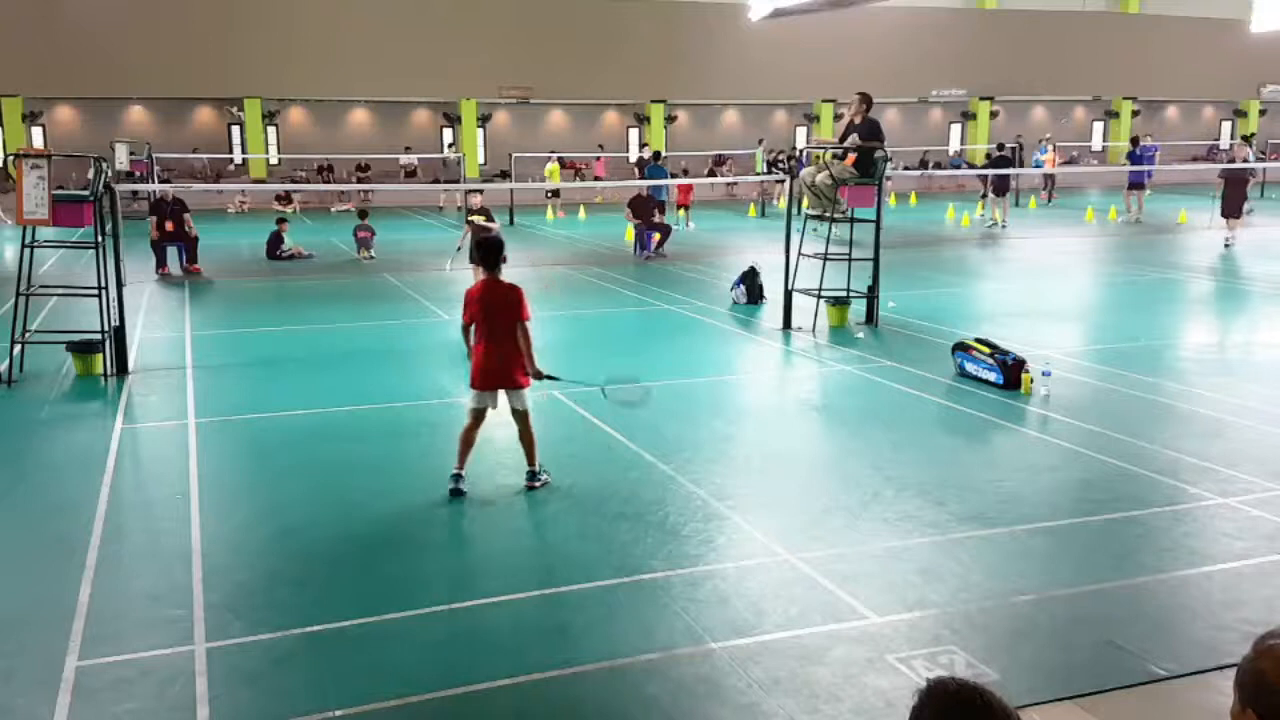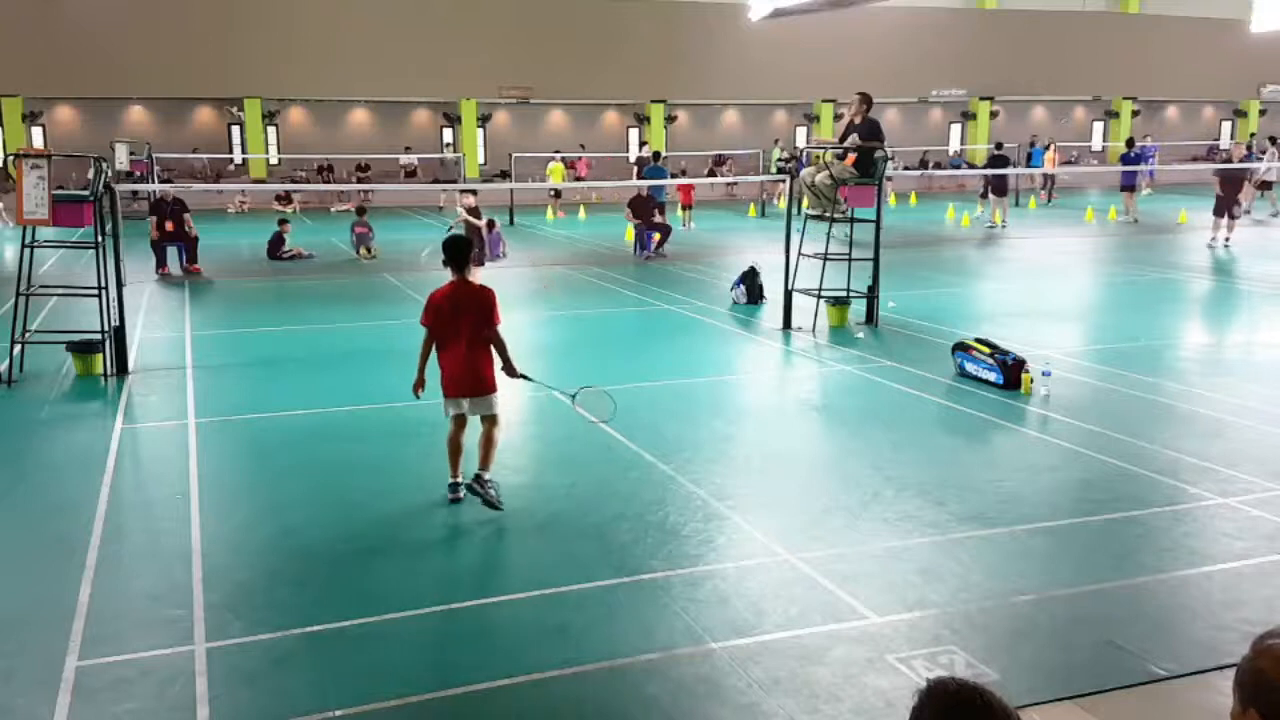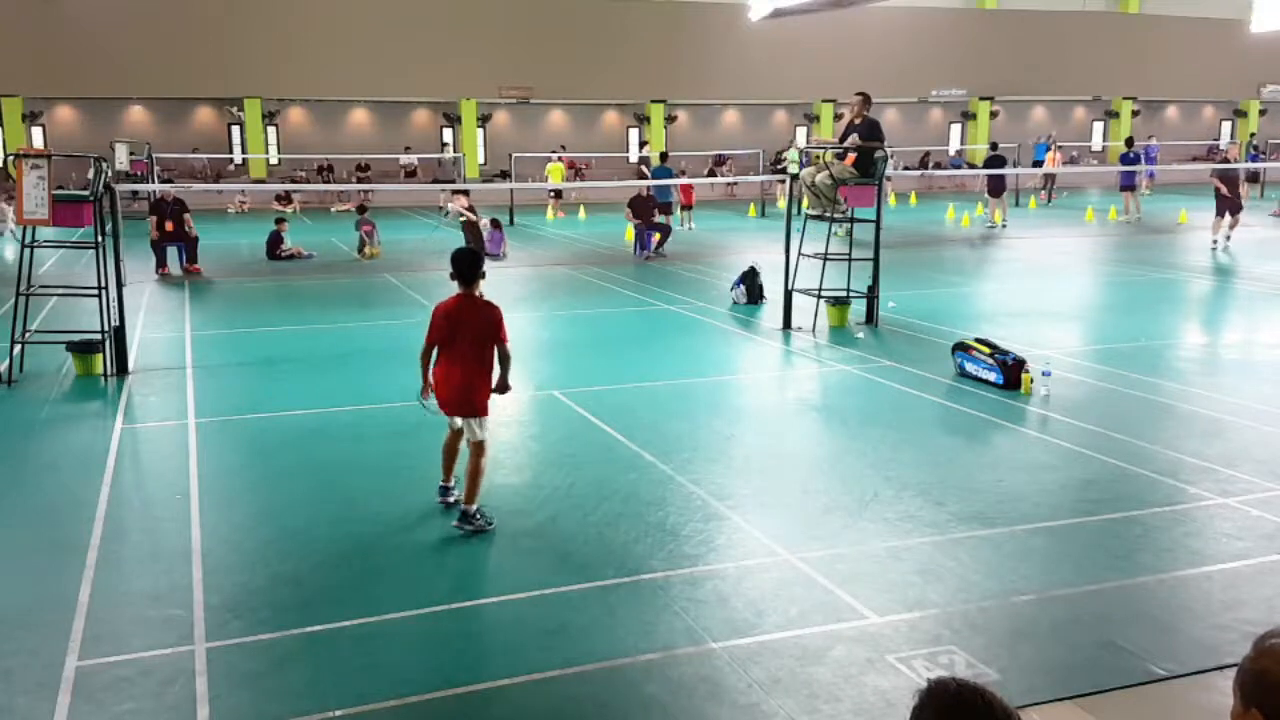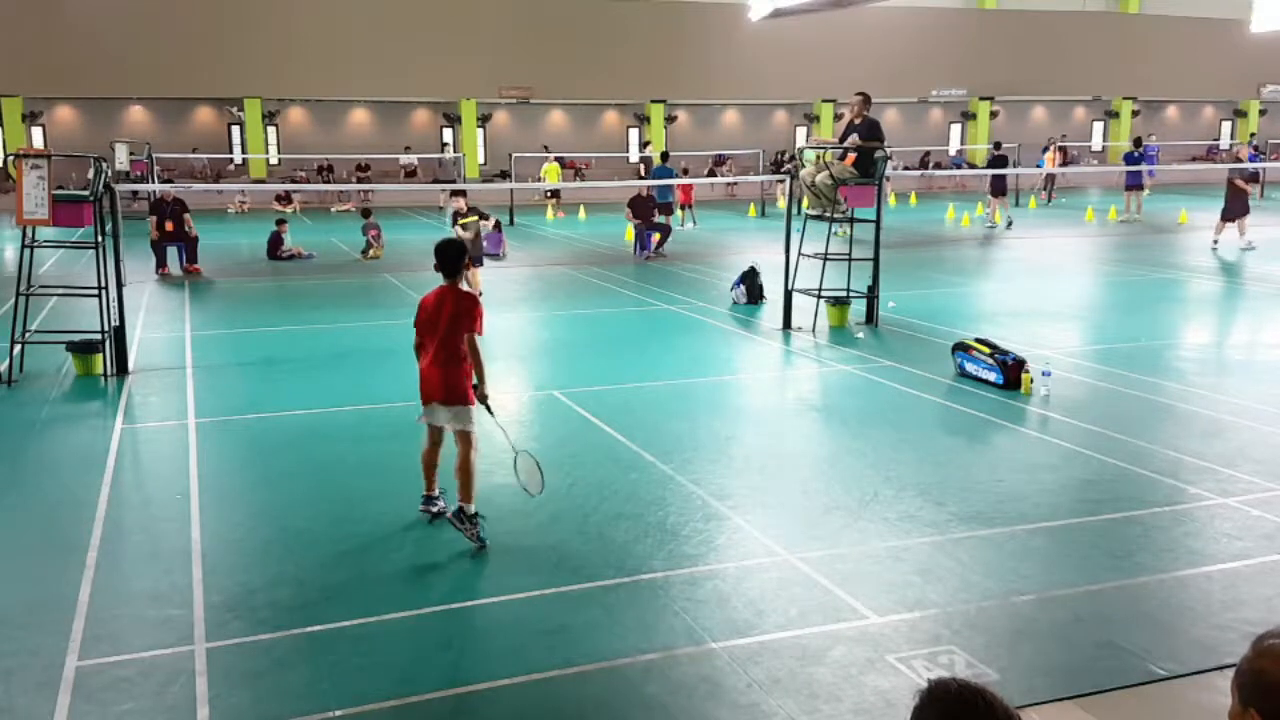
dt=0.4s
person 1, frame 1
left shoulder: (472, 293)
right shoulder: (513, 292)
left elbow: (466, 329)
right elbow: (522, 330)
left wrist: (472, 350)
right wrist: (532, 365)
left hip: (482, 369)
right hip: (512, 368)
left knee: (474, 420)
right knee: (522, 420)
left ankle: (458, 474)
right ankle: (533, 472)
person 1, frame 2
left shoulder: (437, 297)
right shoulder: (485, 295)
left elbow: (429, 339)
right elbow: (495, 337)
left wrist: (420, 374)
right wrist: (509, 363)
left hip: (451, 374)
right hip: (480, 372)
left knee: (457, 426)
right knee: (491, 424)
left ankle: (455, 484)
right ankle: (483, 477)
person 1, frame 3
left shoulder: (442, 309)
right shoulder: (490, 311)
left elbow: (426, 350)
right elbow: (503, 352)
left wrist: (425, 380)
right wrist: (503, 378)
left hip: (445, 386)
right hip: (473, 389)
left knee: (455, 432)
right knee: (478, 449)
left ankle: (446, 487)
right ankle: (469, 511)
person 1, frame 4
left shoulder: (427, 300)
right shoulder: (470, 301)
left elbow: (417, 344)
right elbow: (470, 344)
right wrist: (480, 381)
left hip: (429, 379)
right hip: (454, 382)
left knee: (435, 436)
right knee: (466, 444)
left ankle: (431, 500)
right ankle: (464, 511)
